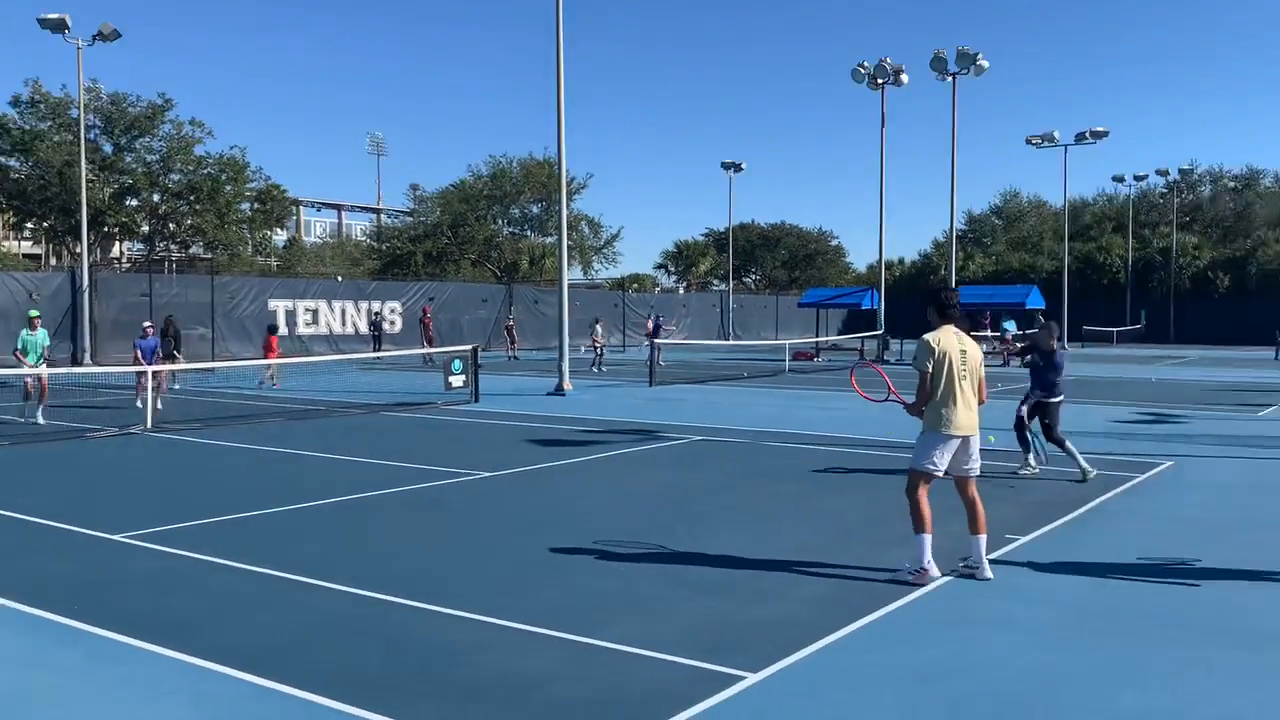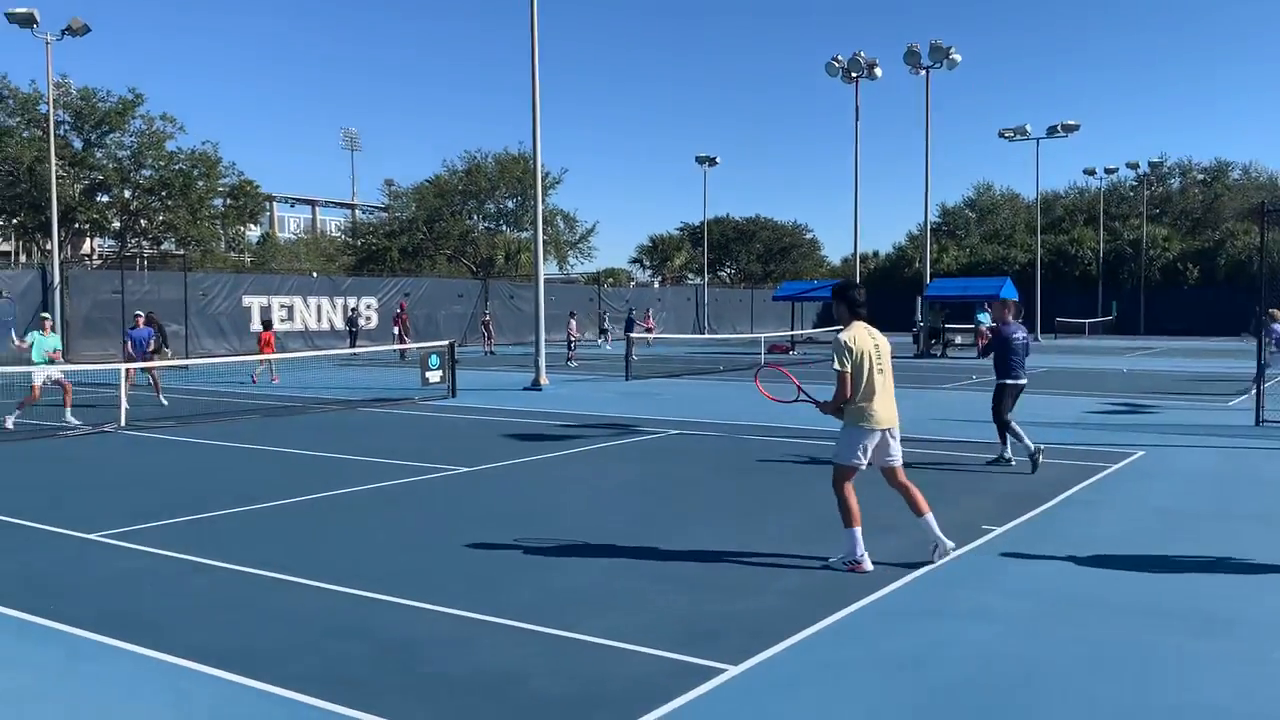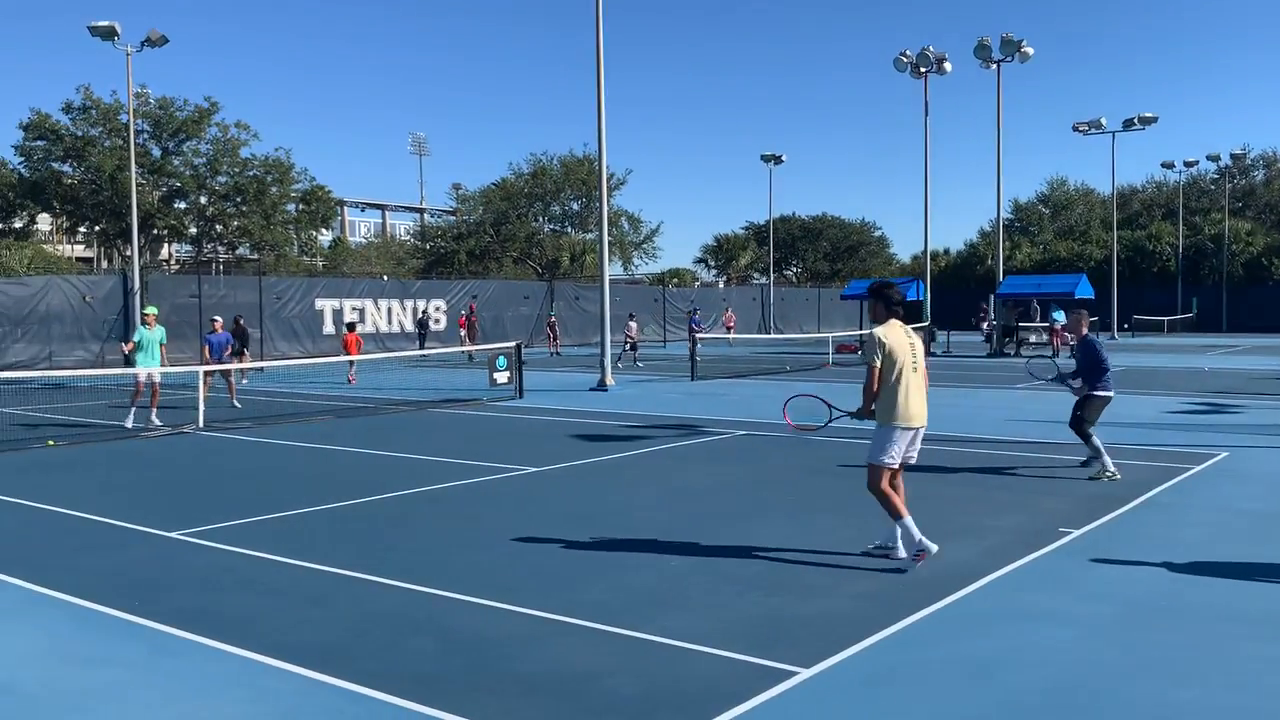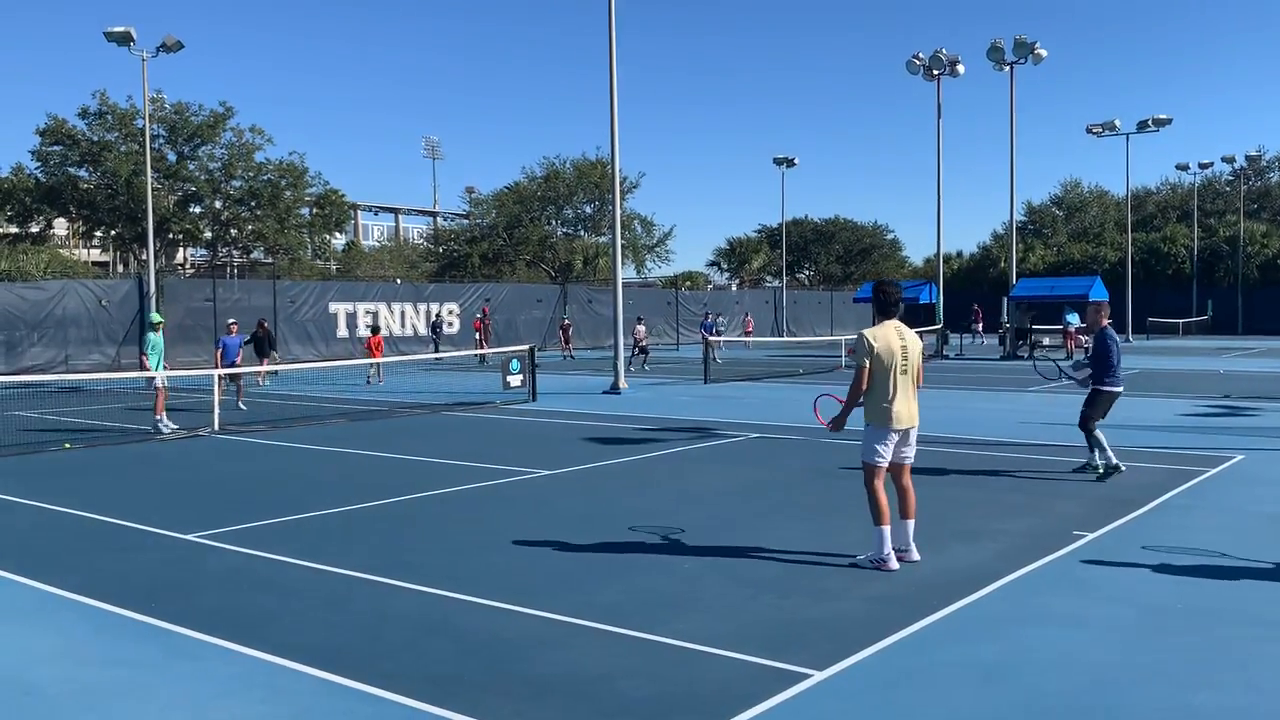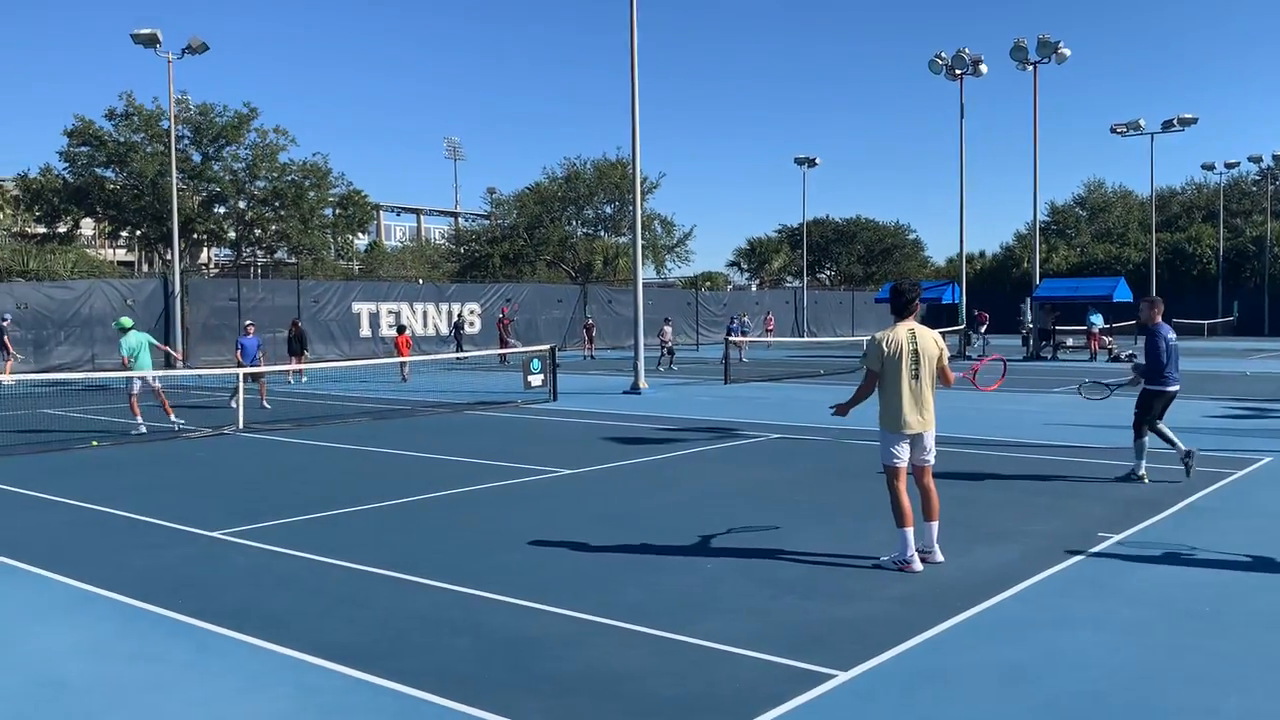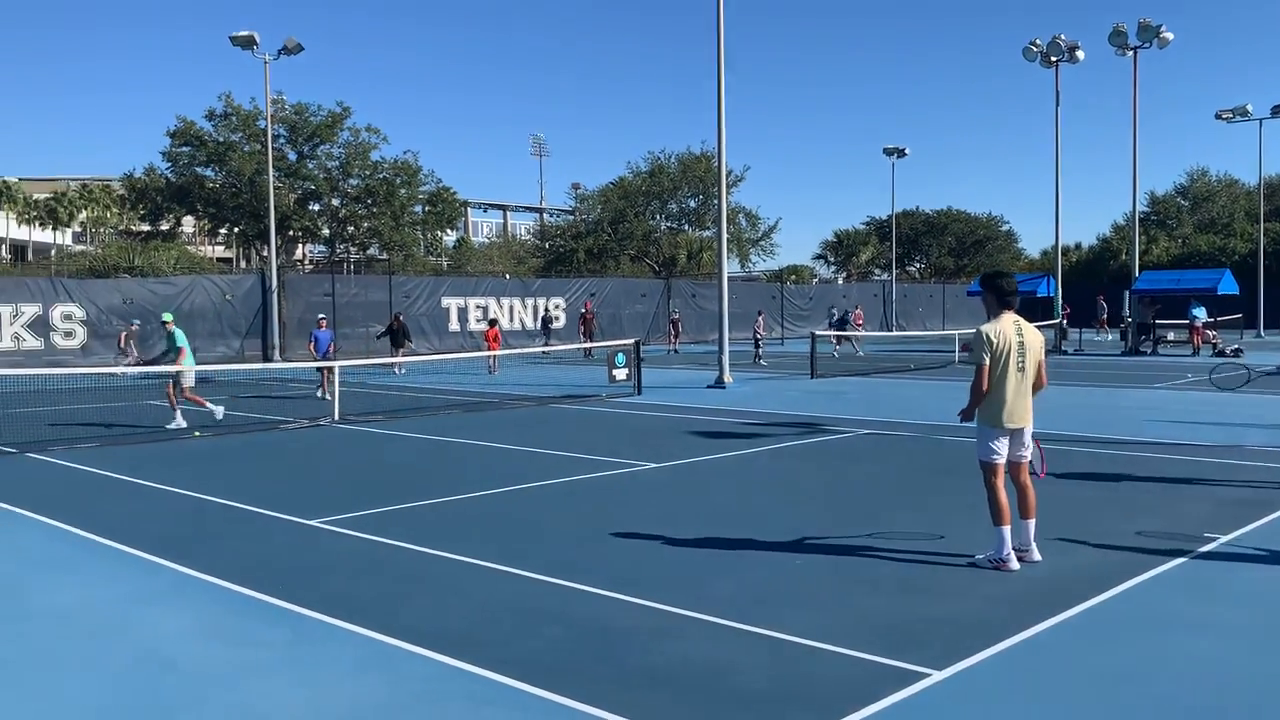
dt=0.5s
person 1, frame 1
left shoulder: (930, 341)
right shoulder: (973, 345)
left elbow: (925, 391)
right elbow: (981, 397)
left wrist: (915, 409)
left hip: (941, 427)
right hip: (969, 428)
left knee: (917, 490)
right knee: (969, 493)
left ankle: (925, 563)
right ankle: (979, 562)
person 1, frame 2
left shoulder: (845, 339)
right shoulder: (879, 337)
left elbow: (844, 392)
left wrist: (830, 406)
right wrist: (844, 408)
left hip: (862, 422)
right hip: (889, 417)
left knee: (842, 482)
right knee: (900, 481)
left ankle: (857, 555)
right ankle: (938, 539)
person 1, frame 3
left shoulder: (878, 335)
right shoulder: (913, 336)
left elbow: (872, 386)
left wrist: (865, 409)
left hip: (894, 419)
right hip: (918, 417)
left knee: (877, 484)
right knee: (893, 480)
left ankle: (919, 541)
right ankle: (894, 543)
person 1, frame 4
left shoulder: (869, 337)
right shoulder: (913, 337)
left elbow: (860, 386)
right elbow: (918, 382)
left wrist: (842, 415)
left hip: (882, 421)
right hip: (909, 418)
left knee: (874, 483)
right knee: (903, 479)
left ankle: (885, 554)
right ankle: (907, 546)
person 1, frame 5
left shoulder: (881, 340)
right shoulder: (934, 337)
left elbow: (869, 386)
right elbow: (948, 380)
left wrist: (847, 406)
right wrist: (955, 375)
left hip: (895, 424)
right hip: (925, 422)
left knee: (897, 486)
right knee: (926, 481)
left ankle: (909, 555)
right ankle: (931, 547)
person 1, frame 6
left shoulder: (987, 332)
right shoulder: (1033, 332)
left elbow: (981, 384)
right elbow: (1041, 381)
left wrist: (970, 409)
left hip: (994, 419)
right hip: (1023, 417)
left knee: (995, 482)
right knee: (1022, 478)
left ankle: (1004, 553)
right ankle: (1028, 546)
